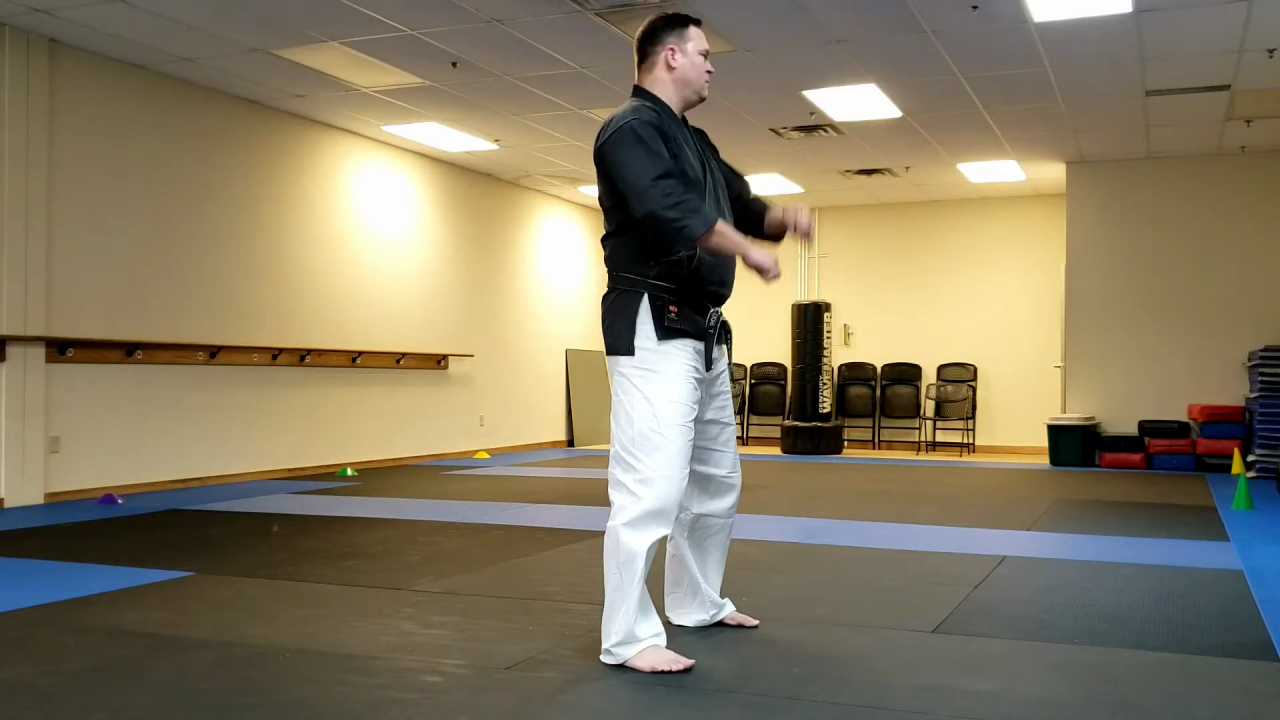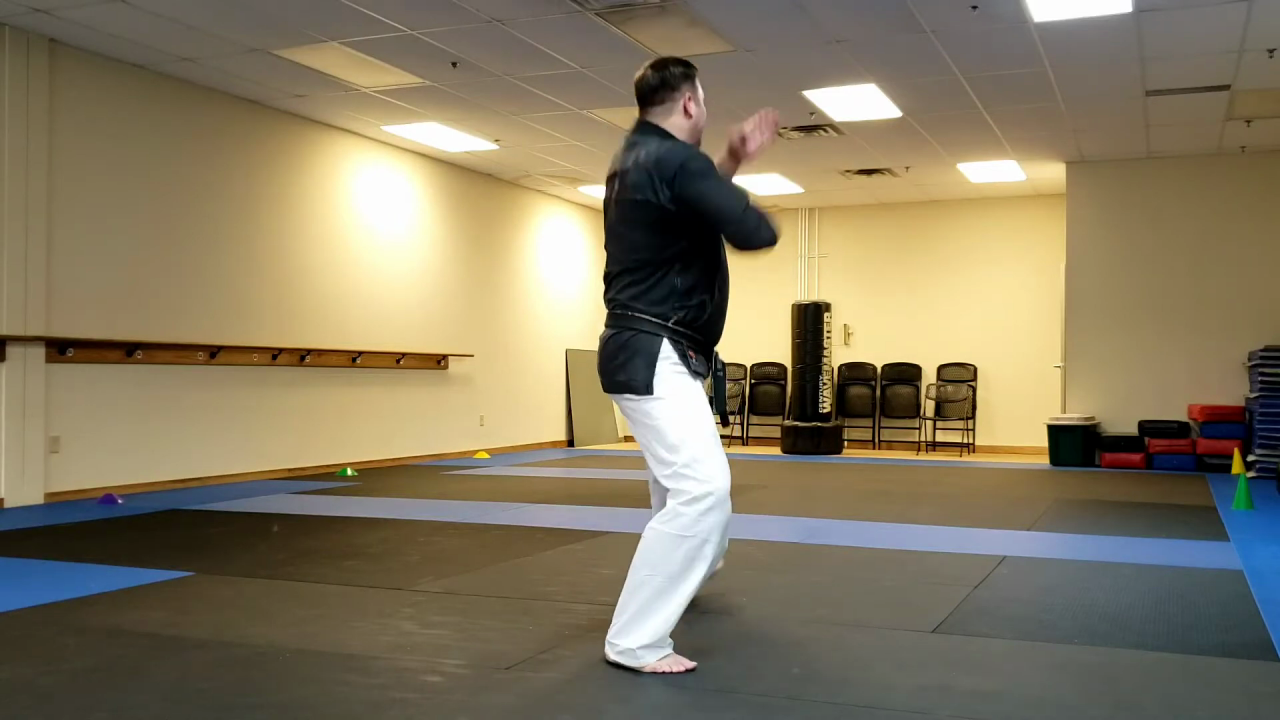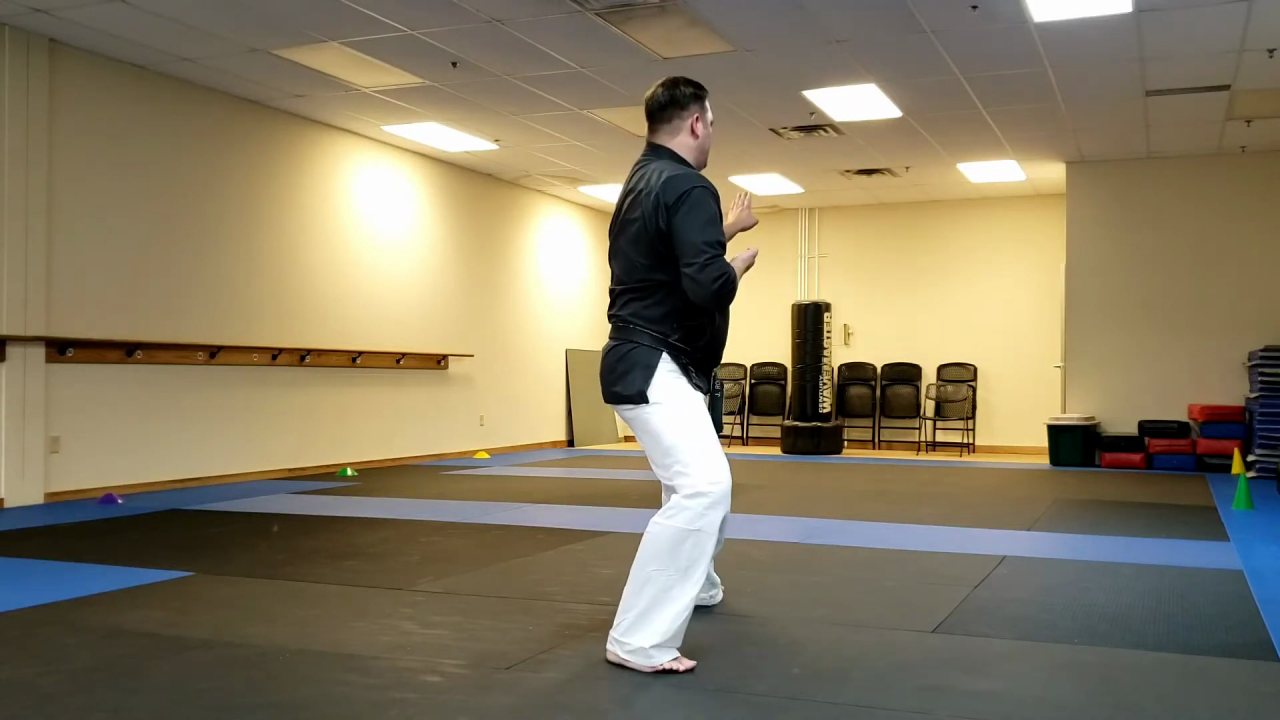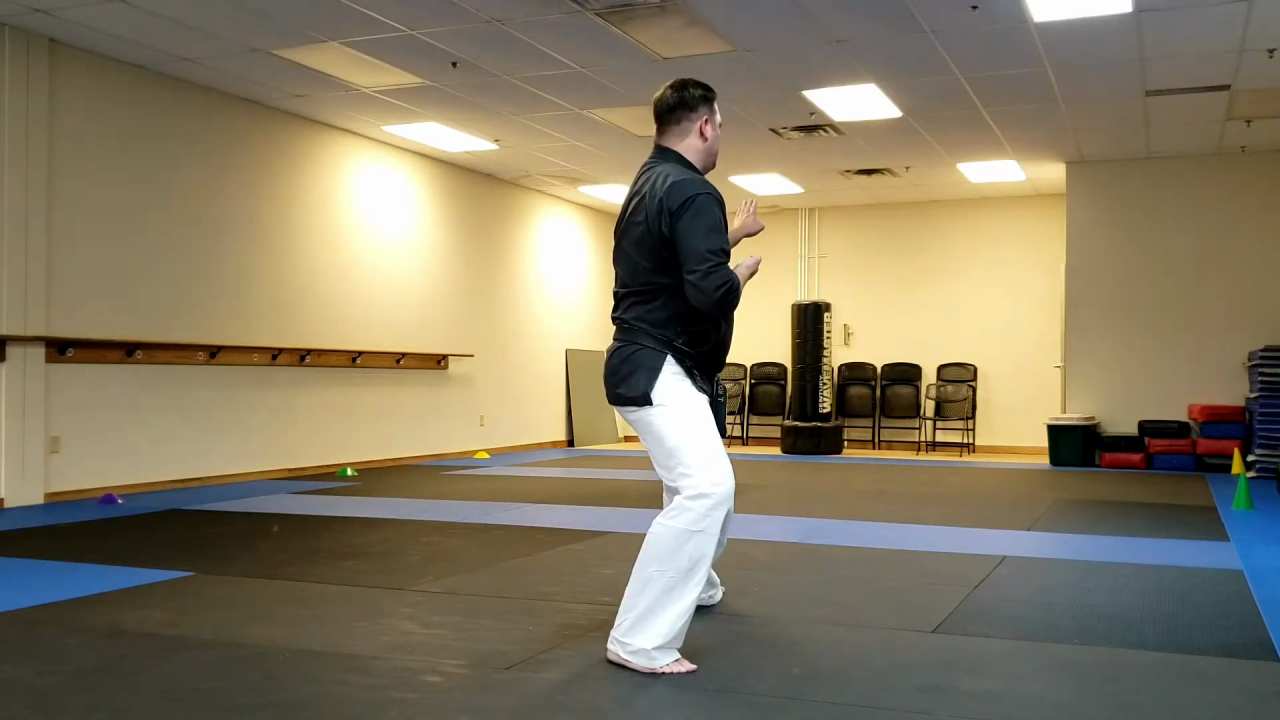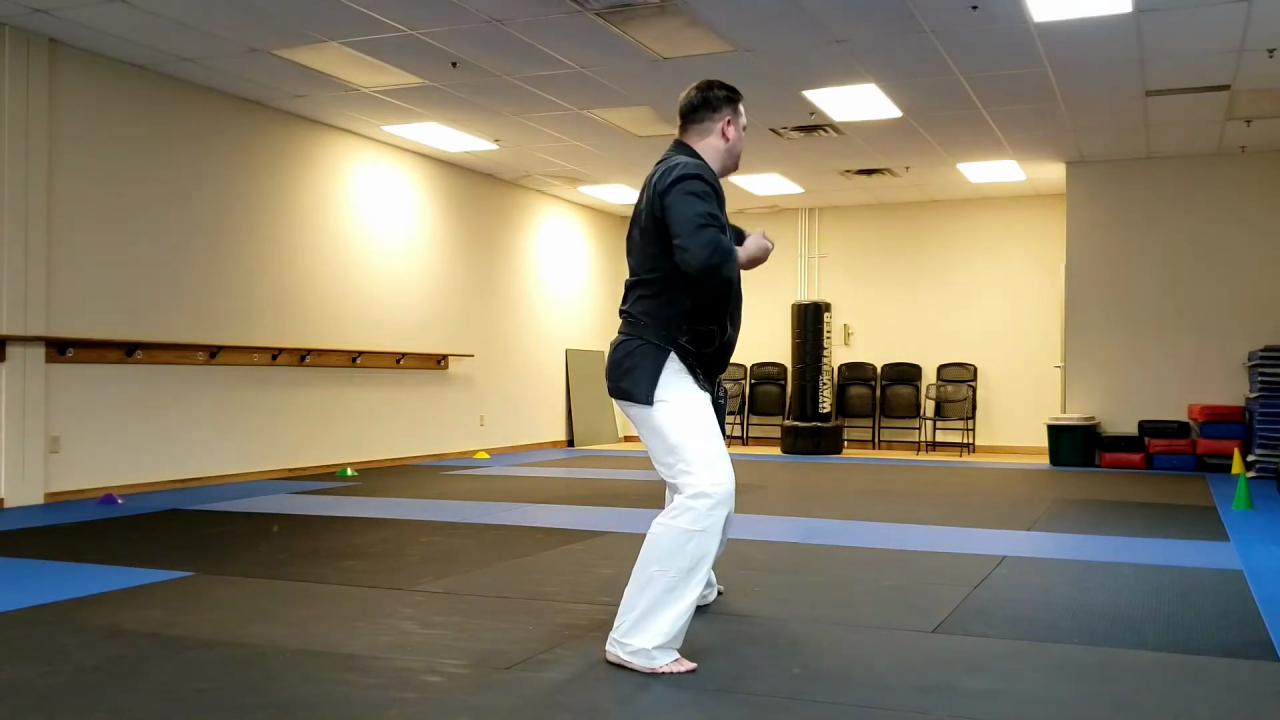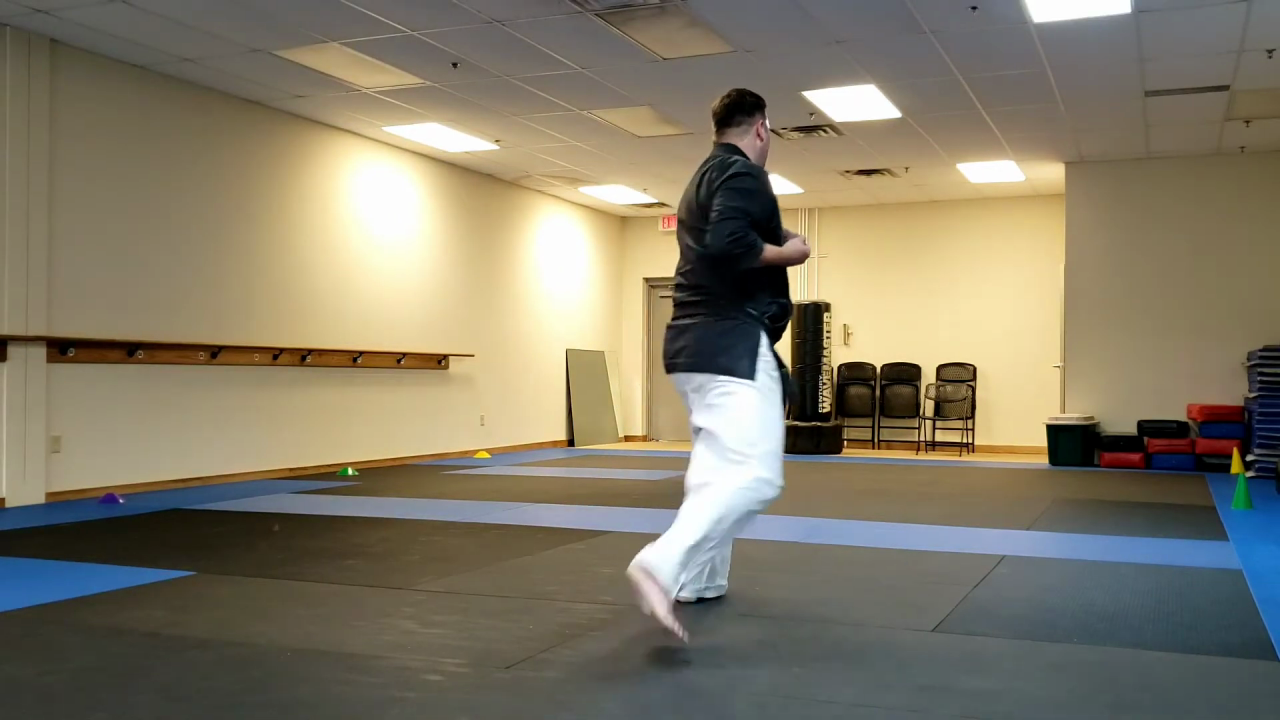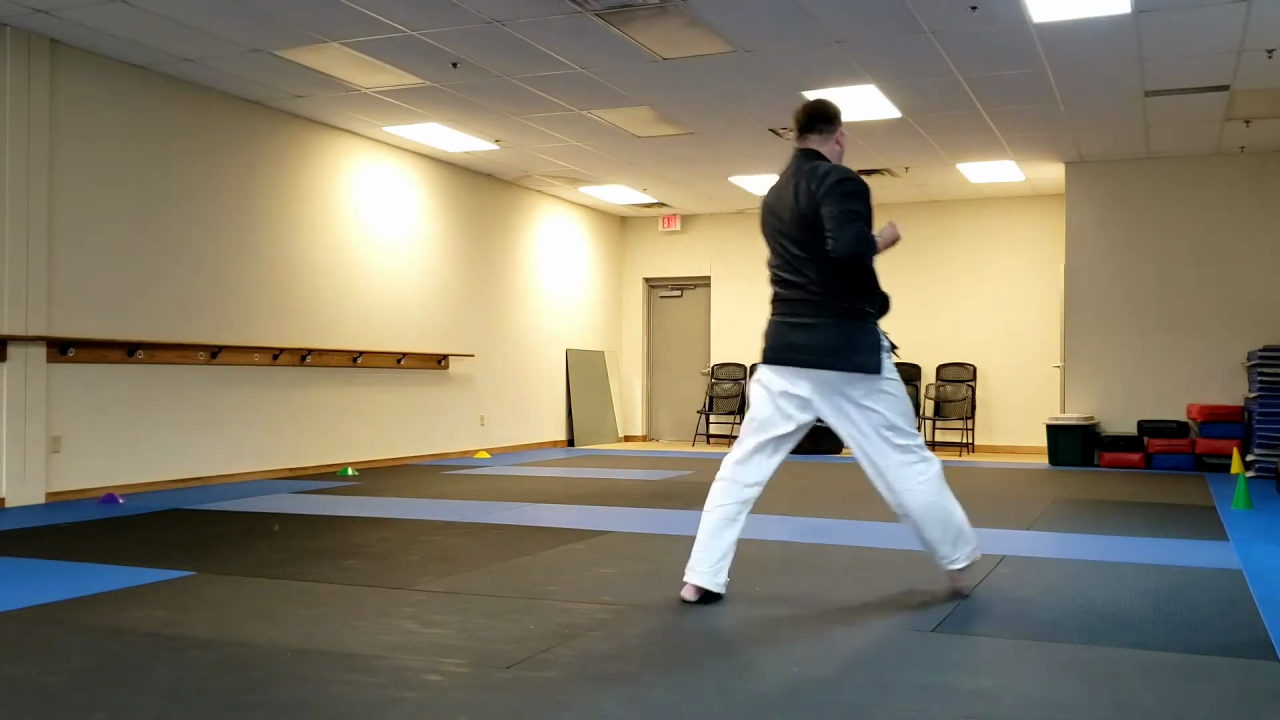
dt=0.4s
person 1, frame 1
left shoulder: (687, 136)
right shoulder: (631, 129)
left elbow: (741, 207)
right elbow: (670, 209)
left wrist: (785, 221)
right wrist: (750, 251)
left hip: (696, 328)
right hip: (651, 325)
left knee: (713, 477)
right knee: (652, 484)
left ankle: (697, 604)
right ankle: (627, 638)
person 1, frame 2
left shoulder: (636, 160)
right shoulder: (675, 162)
right elbow: (752, 229)
left wrist: (734, 156)
right wrist: (763, 220)
left hip: (646, 350)
right hip: (653, 355)
left knee: (683, 475)
right knee: (702, 490)
left ankle: (683, 571)
right ankle: (635, 639)
person 1, frame 3
left shoulder: (642, 182)
right shoulder: (687, 187)
right elbow: (708, 285)
left wrist: (727, 229)
right wrist: (740, 262)
left hip: (645, 360)
right hip: (655, 366)
left knee: (694, 482)
right knee: (703, 488)
left ankle: (694, 584)
right ankle: (639, 640)
person 1, frame 4
left shoulder: (651, 184)
right shoulder: (691, 192)
right elbow: (710, 292)
left wrist: (733, 233)
right wrist: (744, 269)
left hip: (651, 363)
right hip: (660, 369)
left knee: (698, 484)
right knee: (706, 489)
left ankle: (693, 585)
right ankle: (639, 641)
person 1, frame 5
left shoulder: (685, 176)
right shoulder: (687, 178)
right elbow: (698, 257)
left wrist: (743, 243)
right wrist: (742, 256)
left hip: (671, 362)
right hip: (660, 366)
left knee: (702, 483)
right knee: (706, 489)
left ankle: (692, 582)
right ankle: (639, 641)
person 1, frame 6
left shoulder: (705, 177)
right shoulder: (743, 176)
right elbow: (727, 244)
left wrist: (778, 240)
right wrist: (786, 255)
left hip: (695, 342)
right hip: (731, 342)
left knee: (716, 466)
right knee: (752, 474)
left ankle: (700, 580)
right ankle: (661, 568)
person 1, frame 7
left shoulder: (775, 195)
right shoulder: (839, 181)
right elbow: (845, 251)
left wrist: (866, 241)
right wrist: (881, 240)
left hip: (785, 347)
right hip: (845, 345)
left knee: (745, 463)
right knee: (904, 456)
left ankle: (702, 576)
right ankle: (958, 558)
